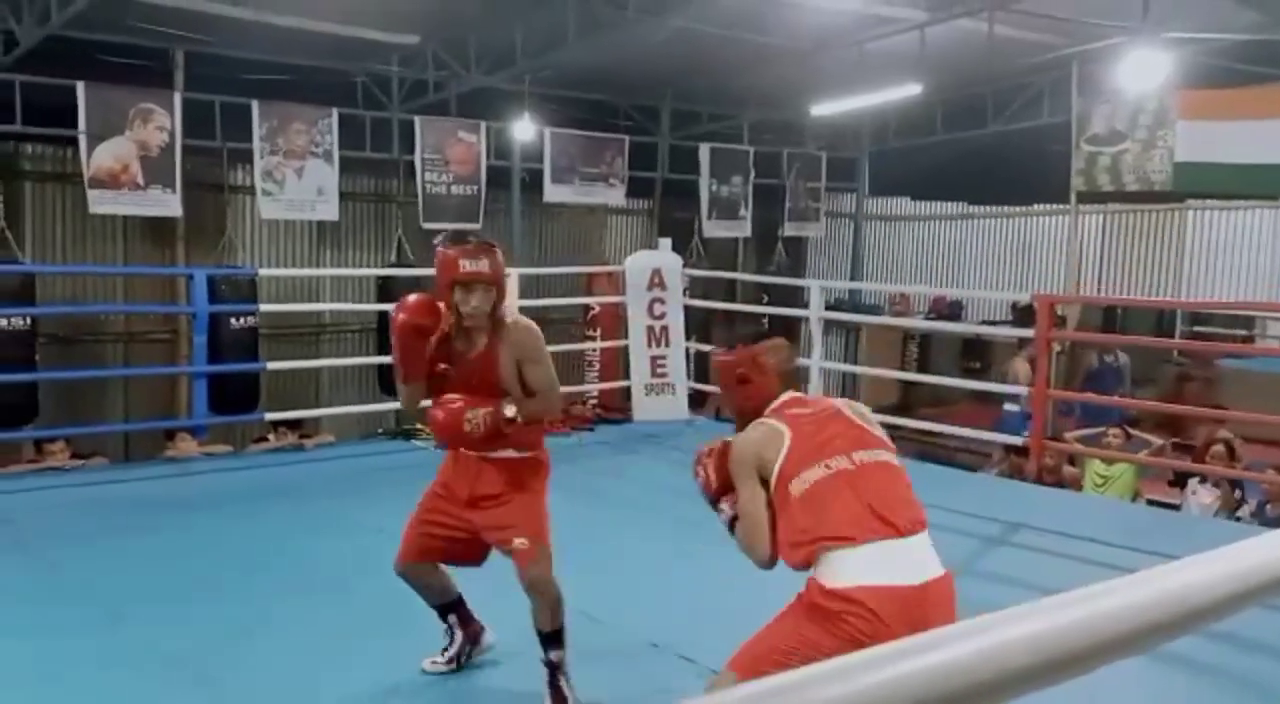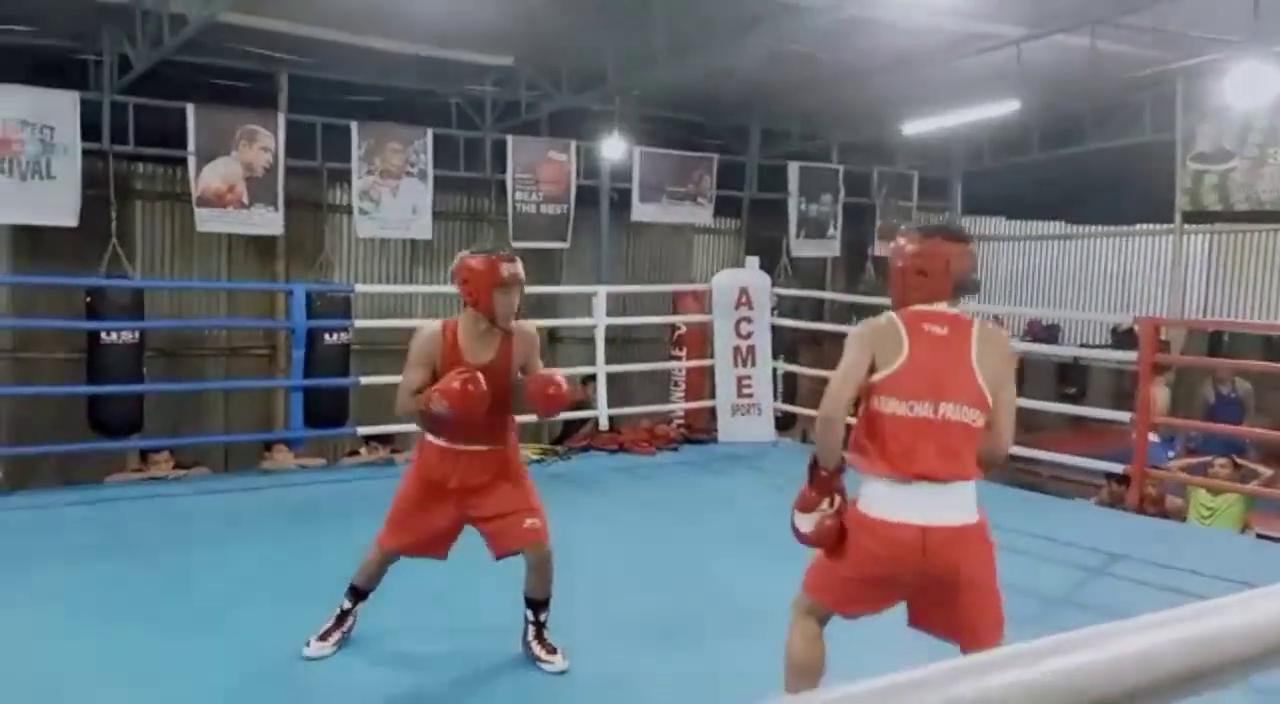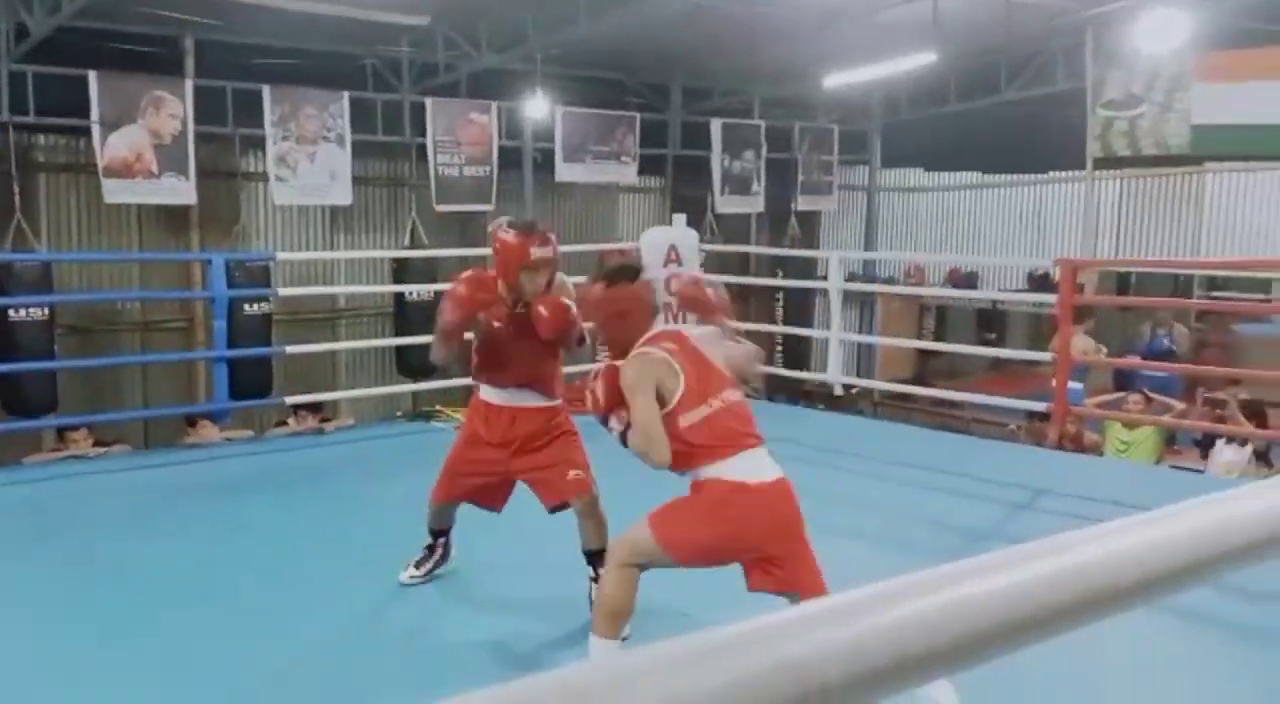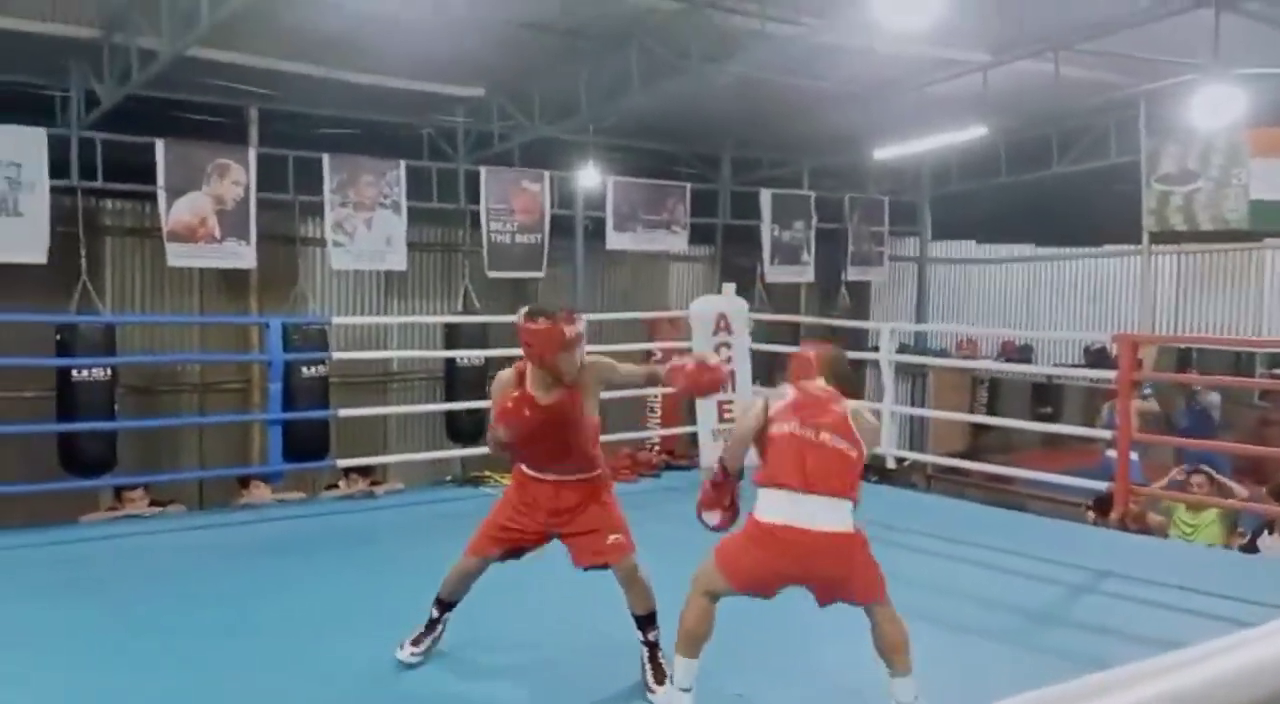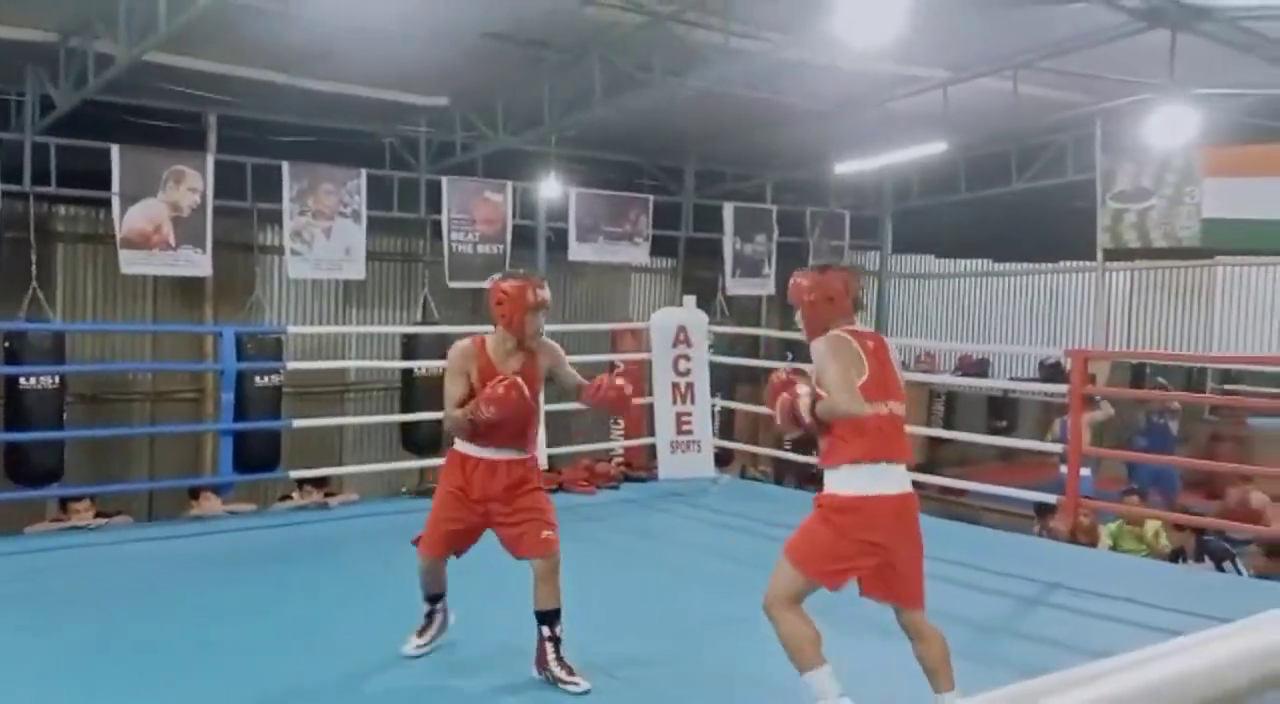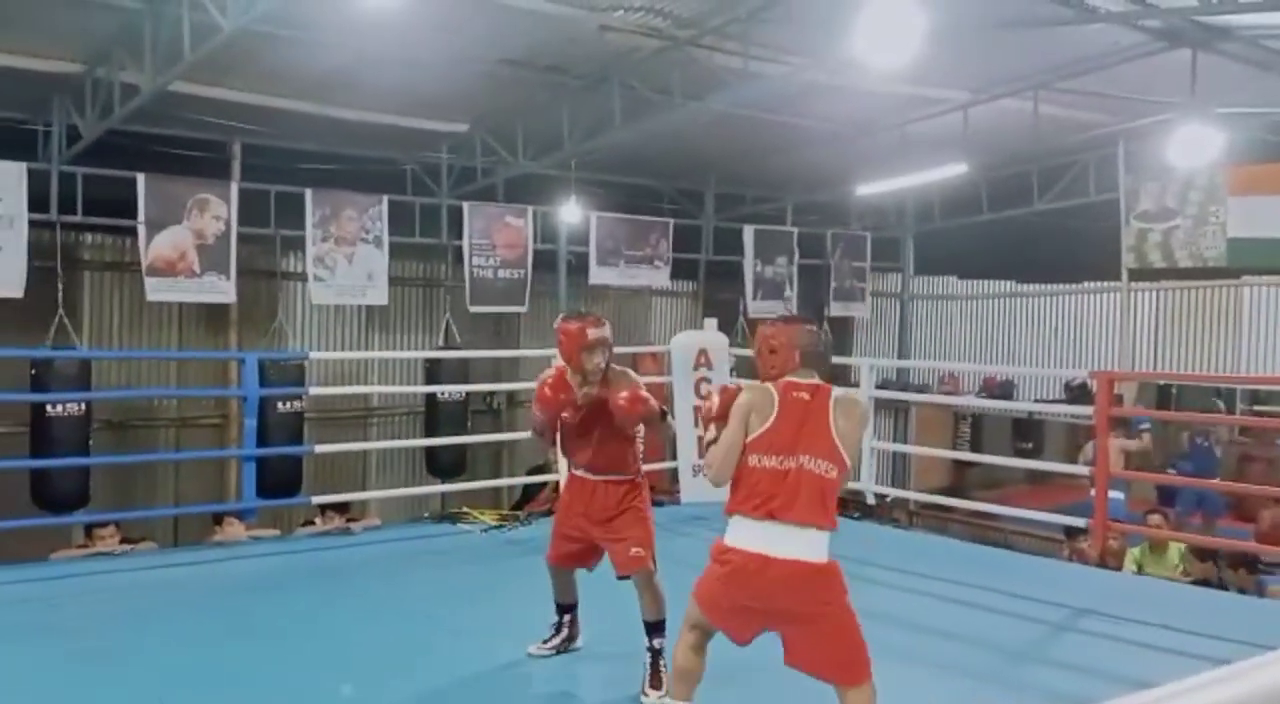
dt=0.7s
person 1, frame 1
left shoulder: (518, 333)
right shoulder: (432, 328)
left elbow: (553, 405)
right elbow: (409, 401)
left wrist: (497, 414)
right wrist: (406, 351)
left hip: (517, 468)
right hip: (462, 465)
left knee: (533, 569)
right knee: (411, 561)
left ankle: (554, 666)
right ankle: (467, 631)
person 1, frame 2
left shoulder: (523, 337)
right shoulder: (432, 338)
left elbow: (536, 380)
right elbow: (407, 404)
left wrist: (549, 393)
right wrist: (436, 402)
left hip: (497, 461)
right hip: (440, 460)
left knee: (538, 549)
right knee: (388, 547)
left ankle: (535, 631)
right ankle: (344, 616)
person 1, frame 3
left shoulder: (555, 290)
right shoulder: (473, 292)
left elbow: (576, 346)
right elbow: (443, 361)
left wrist: (569, 327)
right wrist: (449, 327)
left hip: (548, 419)
right hip: (490, 417)
left knee: (586, 501)
right knee: (444, 496)
left ankle: (602, 588)
right ankle: (437, 549)
person 1, frame 4
left shoulder: (591, 370)
right shoulder: (508, 382)
left elbow: (641, 374)
right elbow: (496, 446)
left wrist: (679, 374)
right wrist: (503, 435)
left hip: (587, 487)
right hip: (532, 487)
left knee: (628, 569)
right knee: (472, 562)
left ankle: (652, 655)
right ankle: (433, 624)
person 1, frame 5
left shoulder: (546, 352)
right shoulder: (465, 352)
left elbow: (580, 389)
right elbow: (451, 422)
left wrist: (603, 394)
right wrist: (478, 411)
left hip: (520, 472)
right hip: (468, 469)
left knee: (547, 558)
right knee: (432, 554)
left ankle: (549, 654)
right ankle: (435, 616)
person 1, frame 6
left shoulder: (622, 380)
right shoulder: (552, 382)
left elbow: (659, 420)
right elbow: (546, 442)
left wrist: (651, 413)
right wrist: (542, 420)
left hip: (623, 491)
right hip: (580, 486)
left knee: (643, 573)
right knee: (557, 563)
left ankle: (655, 659)
right ankle: (567, 630)
person 2, frame 1
left shoulder: (751, 443)
right shoulder: (854, 411)
left elbow: (762, 553)
left wrist: (727, 508)
left hip: (850, 598)
right hip: (930, 588)
person 2, frame 2
left shoulder: (877, 334)
right shoulder: (996, 346)
left elbow: (831, 412)
right elbow: (998, 448)
left wrist: (823, 474)
left hip: (879, 525)
right hip: (956, 530)
left knee: (807, 614)
right knee: (987, 656)
person 2, frame 3
left shoulder: (644, 367)
right shoulder: (702, 338)
left elbow: (657, 455)
right elbow: (752, 357)
left wrist: (619, 422)
right wrist: (715, 316)
left hip: (726, 496)
right hip: (773, 494)
left knee: (623, 558)
person 2, frame 4
left shoulder: (781, 400)
right shoulder: (864, 421)
left elbow: (740, 436)
left wrist: (721, 480)
left hip: (775, 531)
right hip: (839, 537)
left knee: (703, 588)
right knee: (879, 606)
person 2, frame 5
left shoulder: (831, 346)
right shoulder: (884, 350)
left elbow: (850, 407)
left wrist: (805, 404)
left hip: (850, 503)
right hip: (898, 501)
left knee: (779, 600)
right knee: (914, 615)
person 2, frame 6
left shoulder: (752, 398)
right shoulder: (851, 410)
left elbow: (717, 474)
left wrist: (715, 428)
left hip: (741, 558)
right hip: (808, 568)
left knee: (694, 632)
